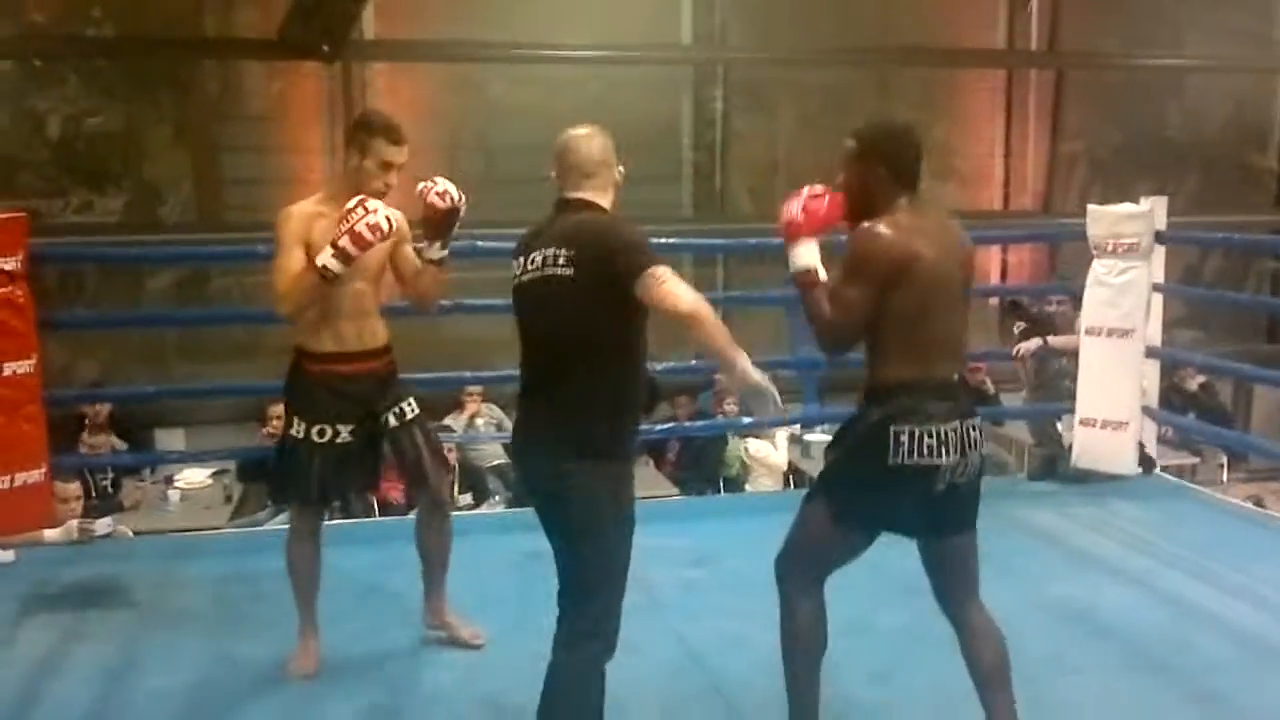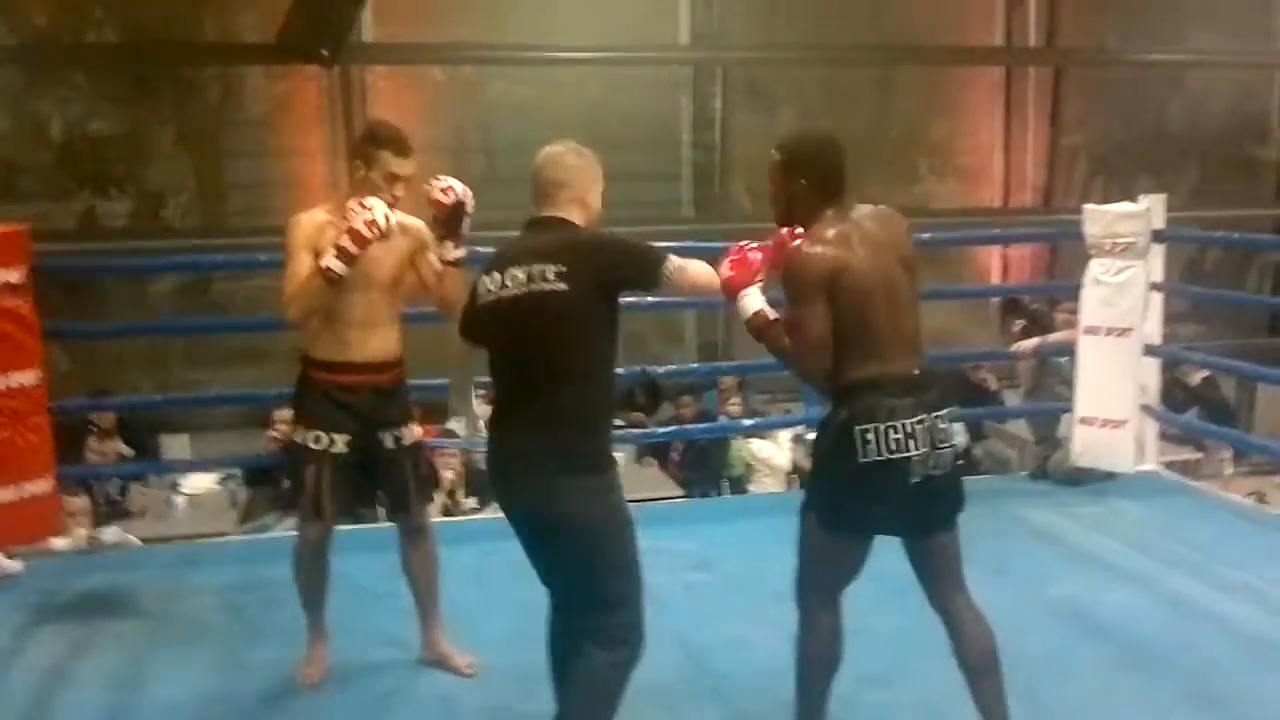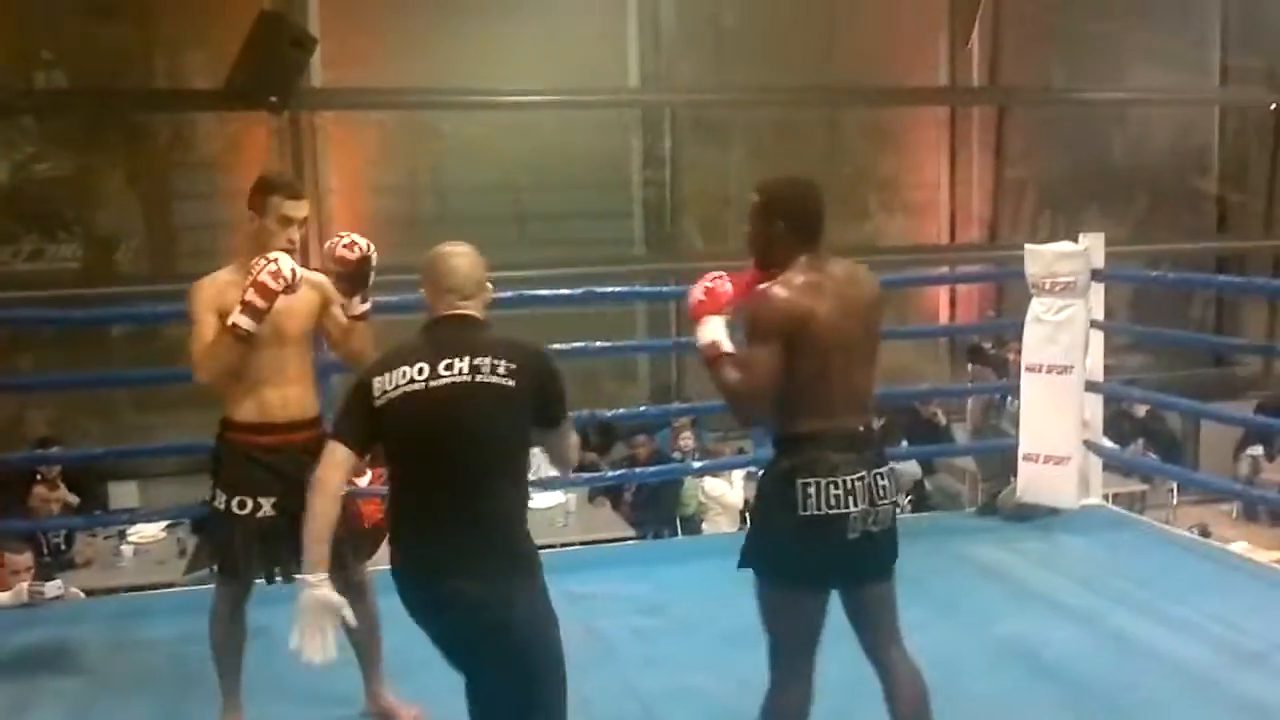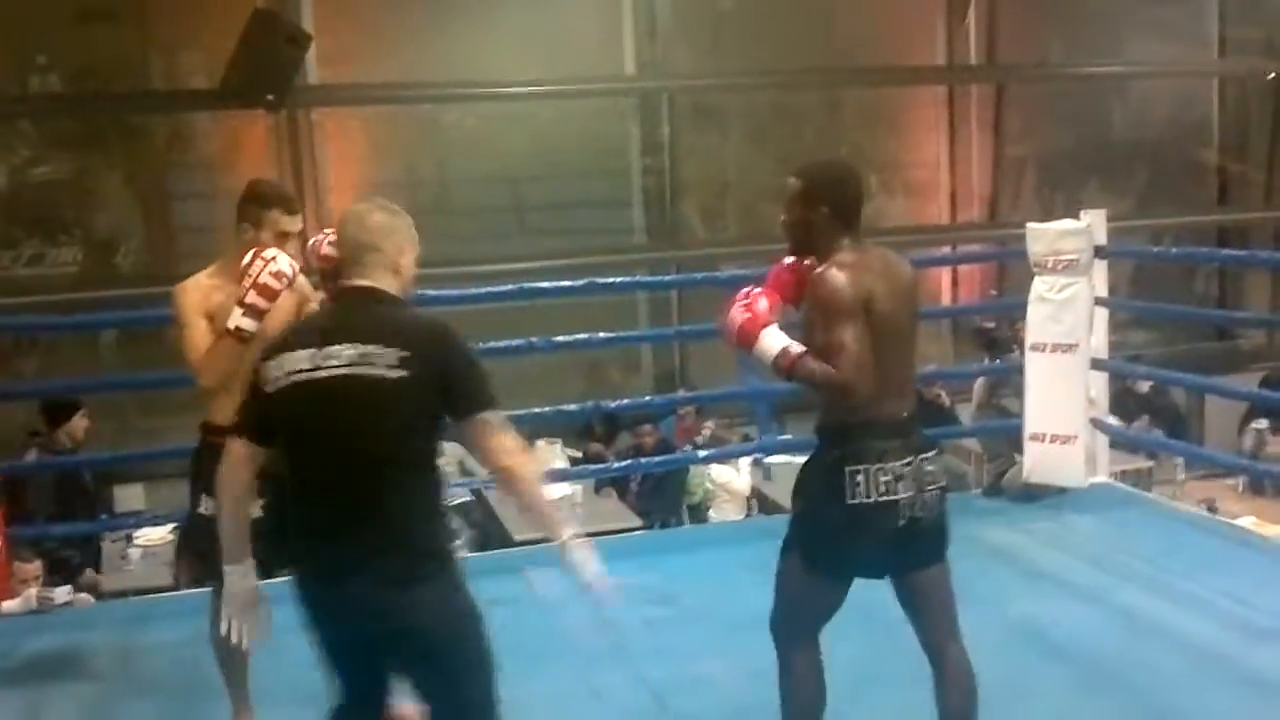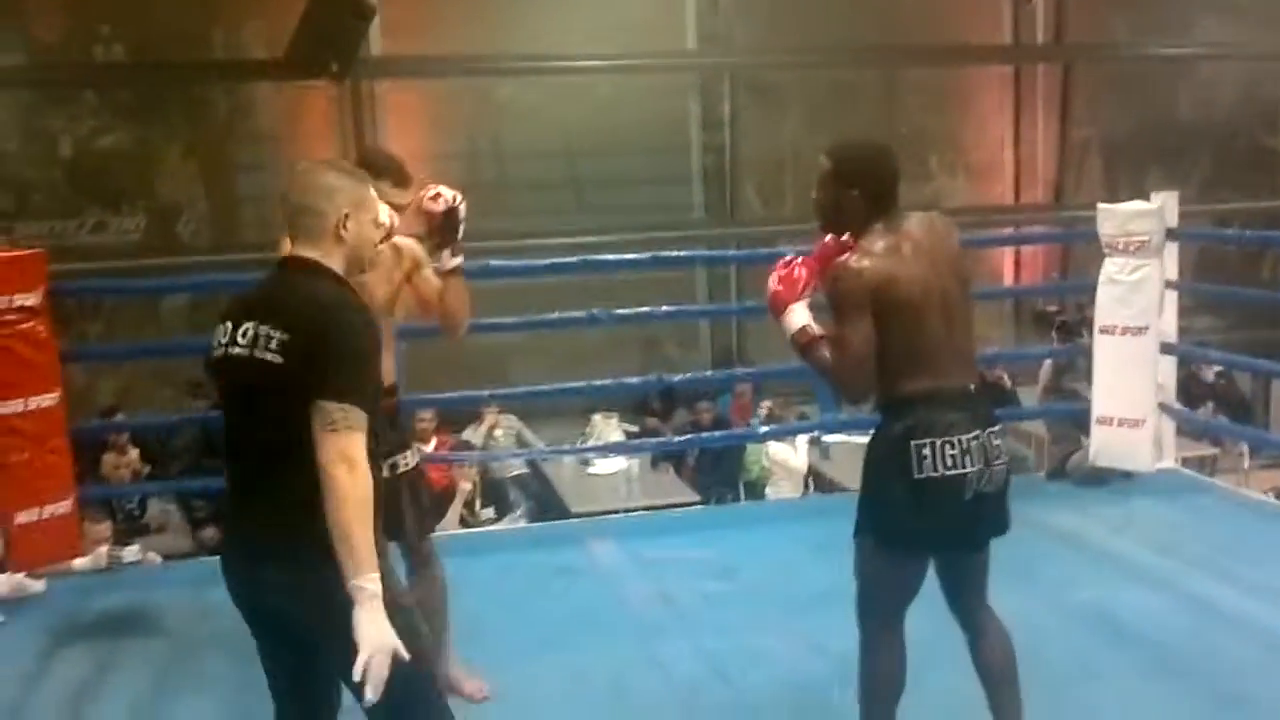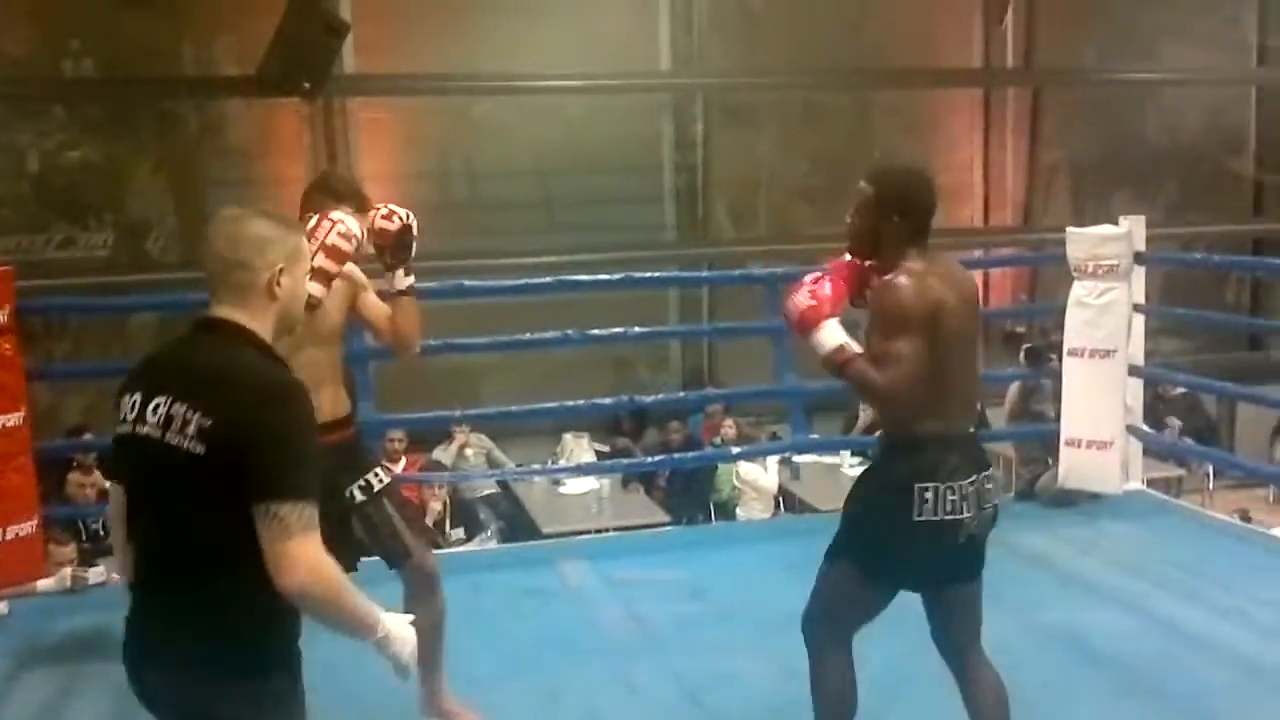
dt=0.4s
person 1, frame 1
left shoulder: (877, 239)
right shoulder: (953, 234)
left elbow: (835, 337)
left wrist: (802, 250)
left hip: (895, 429)
right hip: (955, 425)
left knee: (797, 574)
right knee: (962, 601)
person 1, frame 2
left shoulder: (807, 256)
right shoulder: (888, 223)
left elbow: (812, 366)
left wrist: (748, 300)
left hip: (868, 429)
right hip: (927, 419)
left knee: (818, 598)
right knee: (951, 594)
person 1, frame 3
left shoulder: (774, 299)
right shoulder: (863, 282)
left elbow: (751, 408)
left wrist: (710, 328)
left hip: (808, 483)
right hip: (868, 474)
left knee: (791, 662)
right knee: (888, 649)
person 1, frame 4
left shoulder: (831, 280)
right shoulder: (898, 268)
left elbow: (852, 388)
left wrist: (770, 342)
left hip: (856, 469)
right hip: (912, 461)
left knee: (793, 631)
right knee: (943, 637)
person 1, frame 5
left shoulder: (855, 270)
right shoulder: (939, 231)
left elbow: (855, 384)
left wrist: (794, 315)
left hip: (918, 445)
right hip: (976, 435)
left knee: (880, 620)
right knee: (974, 608)
person 1, frame 6
left shoulder: (901, 291)
right shoulder: (955, 277)
left elbow: (896, 398)
left wrist: (825, 335)
right wrist: (867, 296)
left hip: (912, 482)
right hip: (963, 477)
left knee: (825, 630)
right knee: (964, 649)
person 2, frame 1
left shoulder: (392, 221)
right shoulder: (300, 219)
left elbow: (424, 297)
right elbow: (287, 305)
left wrist: (437, 238)
right wrist: (340, 252)
left hip: (379, 373)
right hip: (320, 379)
left knee: (436, 493)
right knee: (307, 512)
left ankle: (439, 612)
right ankle: (309, 632)
person 2, frame 2
left shoulder: (412, 231)
right shoulder: (310, 226)
left elbow: (453, 305)
right elbow: (296, 310)
left wrist: (452, 238)
right wrist: (344, 252)
left hip: (388, 388)
right hip: (326, 390)
left knee: (414, 519)
right knee: (314, 529)
left ankle: (433, 637)
right ankle: (317, 640)
person 2, frame 3
left shoulder: (315, 285)
right shoulder: (212, 290)
left elbow: (360, 358)
right elbow: (205, 373)
left wrist: (357, 294)
right wrist: (250, 310)
left hip: (309, 445)
right hip: (246, 453)
left knee: (354, 575)
right knee: (232, 591)
person 2, frame 4
left shoulder: (294, 284)
right shoulder: (197, 293)
right elbow: (208, 375)
right wrist: (249, 310)
right hip: (229, 451)
right knee: (231, 589)
person 2, frame 5
left shoulder: (406, 252)
left elbow: (455, 323)
left wrist: (449, 250)
left hip: (383, 413)
left knee: (420, 548)
left ankle: (442, 663)
person 2, frame 6
left shoulder: (350, 276)
left elbow: (405, 342)
left wrist: (400, 268)
right wrist: (315, 279)
left hip: (346, 443)
left knee: (421, 568)
person 3, frame 1
left shoulder: (531, 246)
right shoulder: (605, 237)
right elbow: (679, 302)
right wrist: (742, 369)
left hip: (539, 446)
right hip: (588, 454)
left knee: (585, 595)
right knee: (589, 617)
person 3, frame 2
left shoulder: (496, 268)
right shoulder: (595, 250)
left elbow: (470, 345)
right elbow: (703, 280)
right wrist: (684, 266)
left hip: (512, 470)
right hip: (576, 472)
left knee: (575, 603)
right knee: (615, 628)
person 3, frame 3
left shoulder: (385, 373)
right shoulder: (526, 362)
left elbow: (329, 481)
right elbow: (563, 452)
left wrist: (315, 582)
left hip: (419, 577)
right hip: (502, 574)
person 3, frame 4
left shoulder: (281, 350)
right shoulder: (427, 340)
left elbow: (234, 474)
right elbow: (505, 457)
left wrist: (238, 569)
right wrist: (565, 536)
left hip: (322, 578)
right hip: (410, 577)
person 3, frame 5
left shoulder: (239, 312)
right shoulder: (339, 315)
right elbow: (342, 462)
right wrist: (368, 598)
left hip: (247, 556)
right hip: (317, 563)
person 3, frame 6
left shoulder: (144, 378)
right shoulder: (269, 392)
right elbow: (299, 571)
right wrist: (381, 628)
left hip: (152, 655)
right hip: (237, 670)
